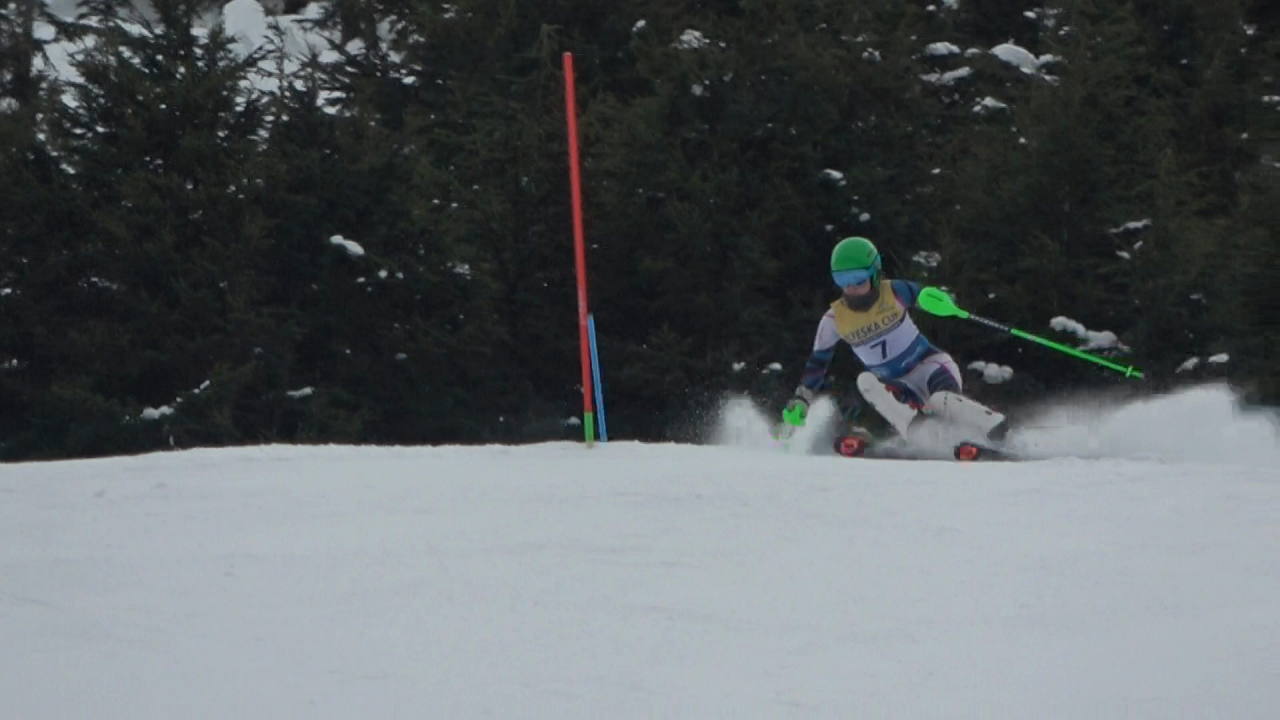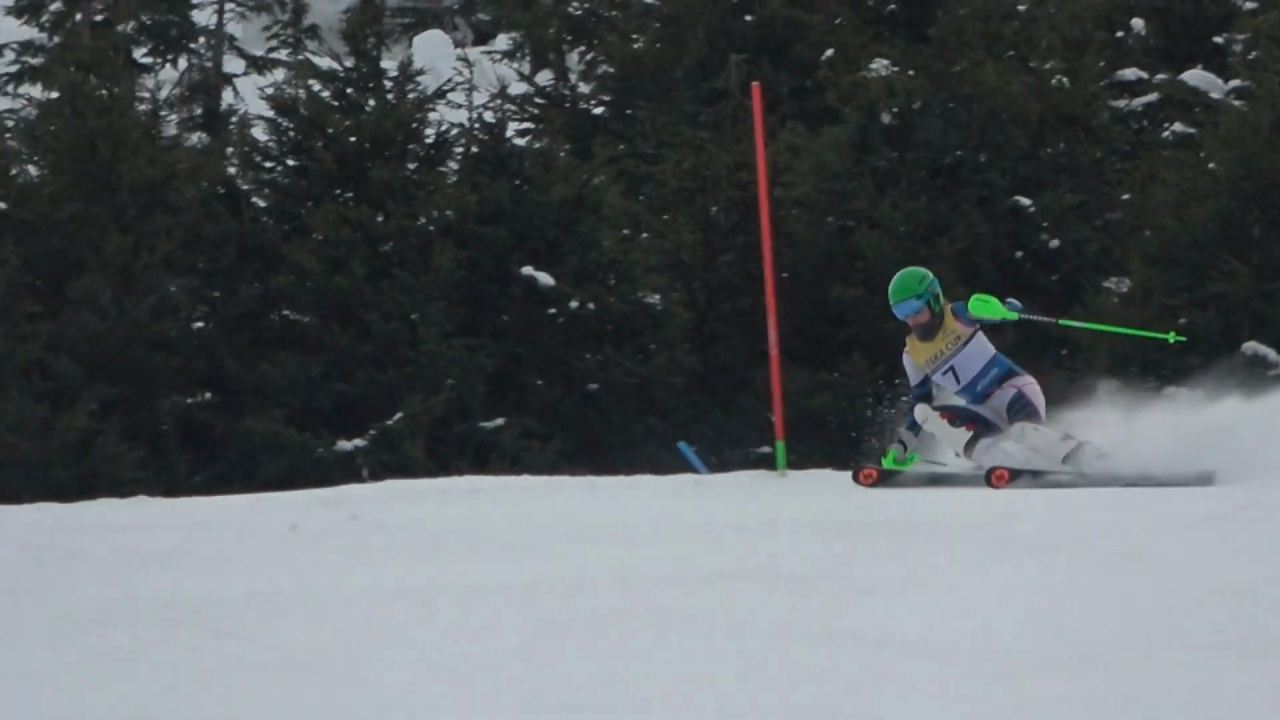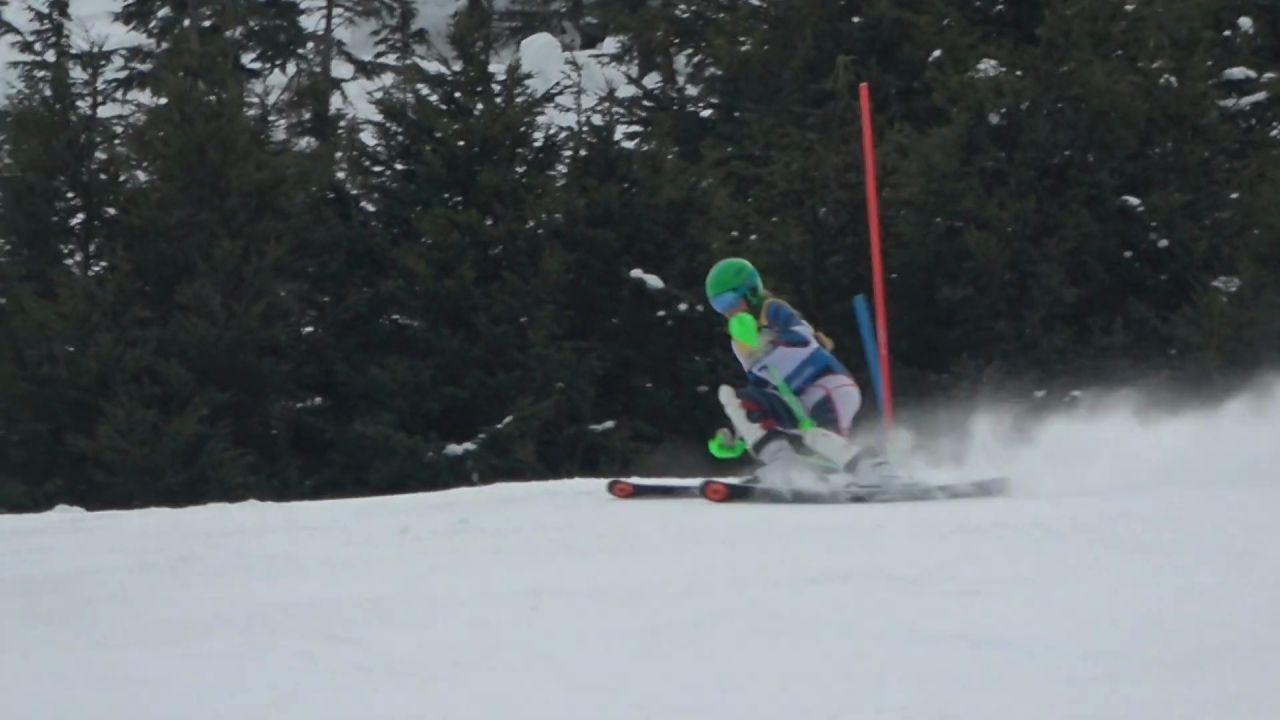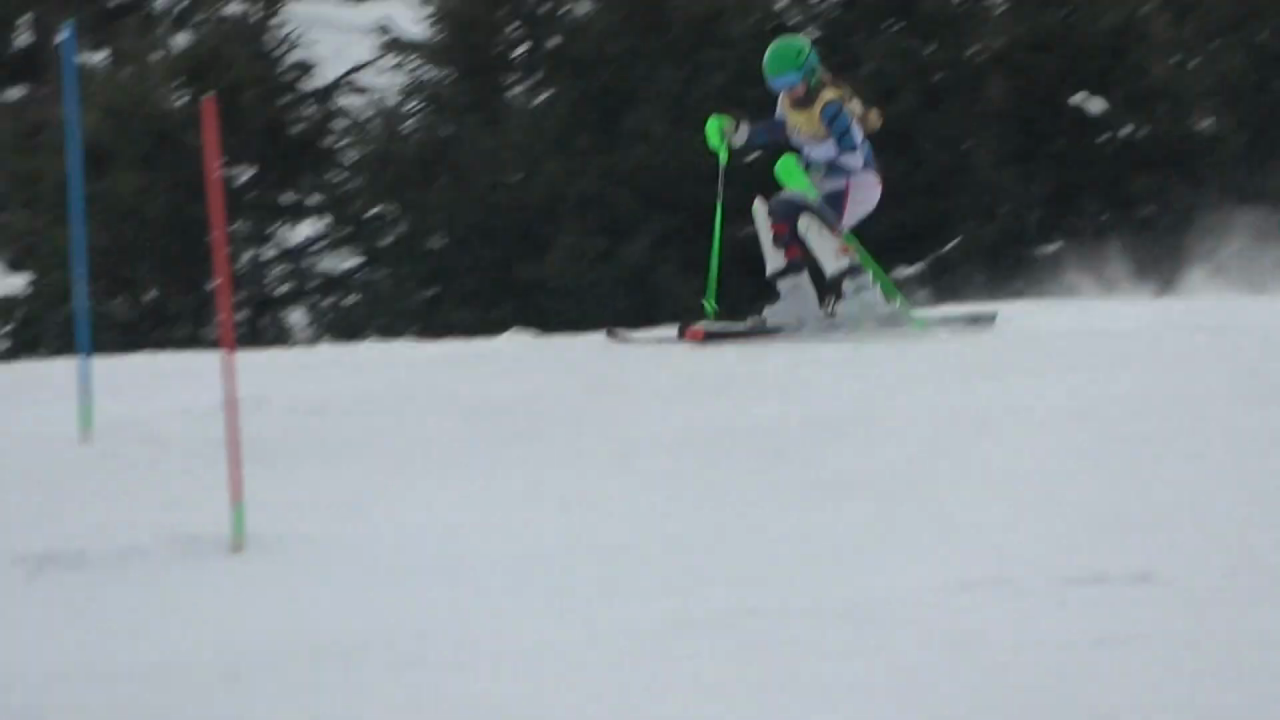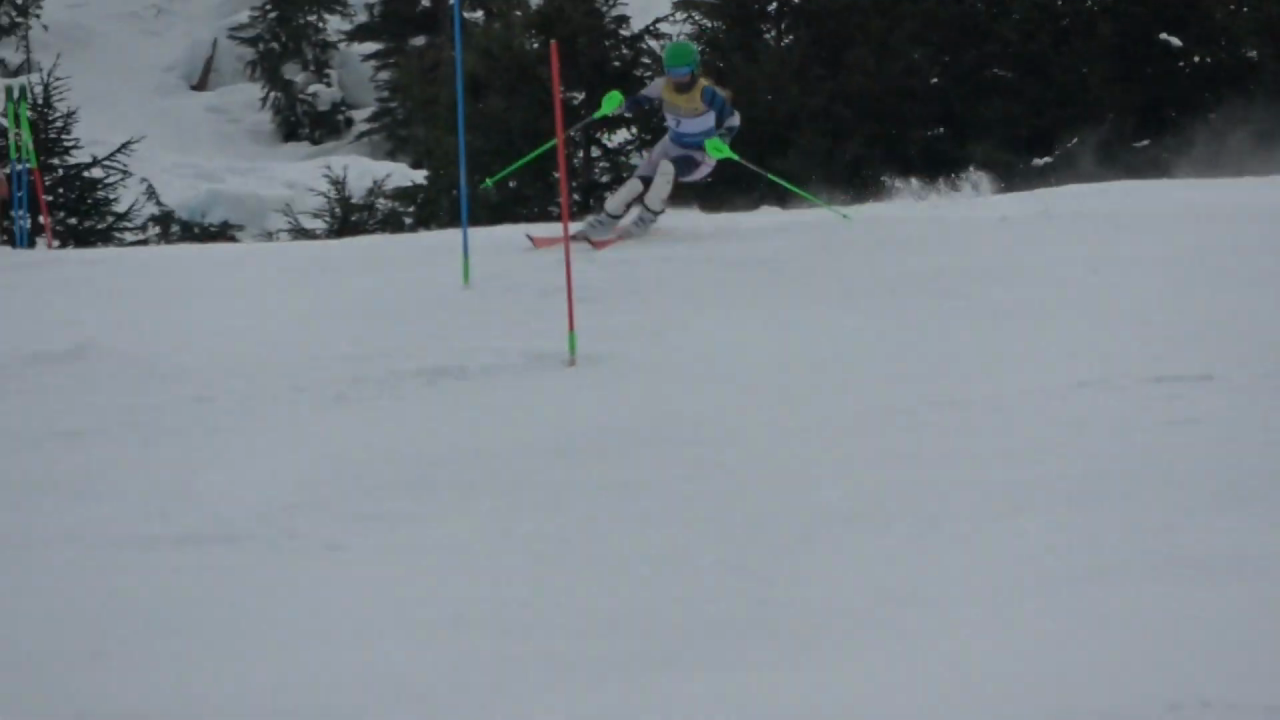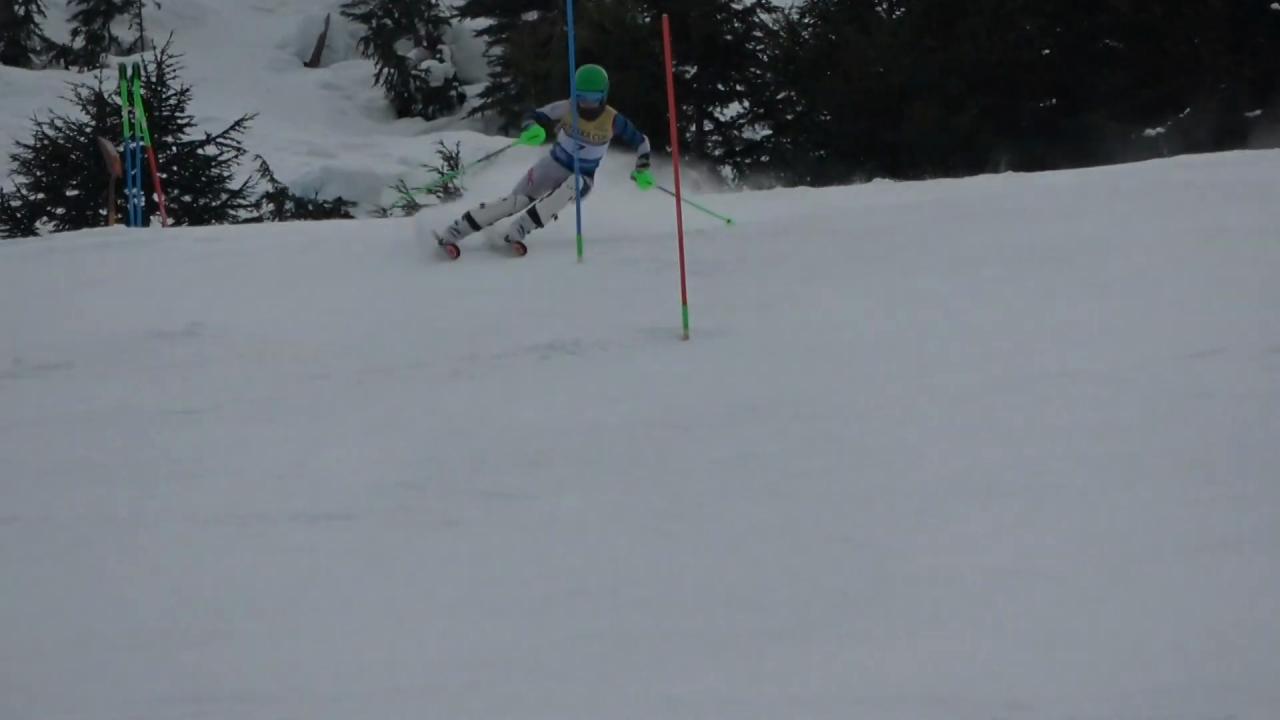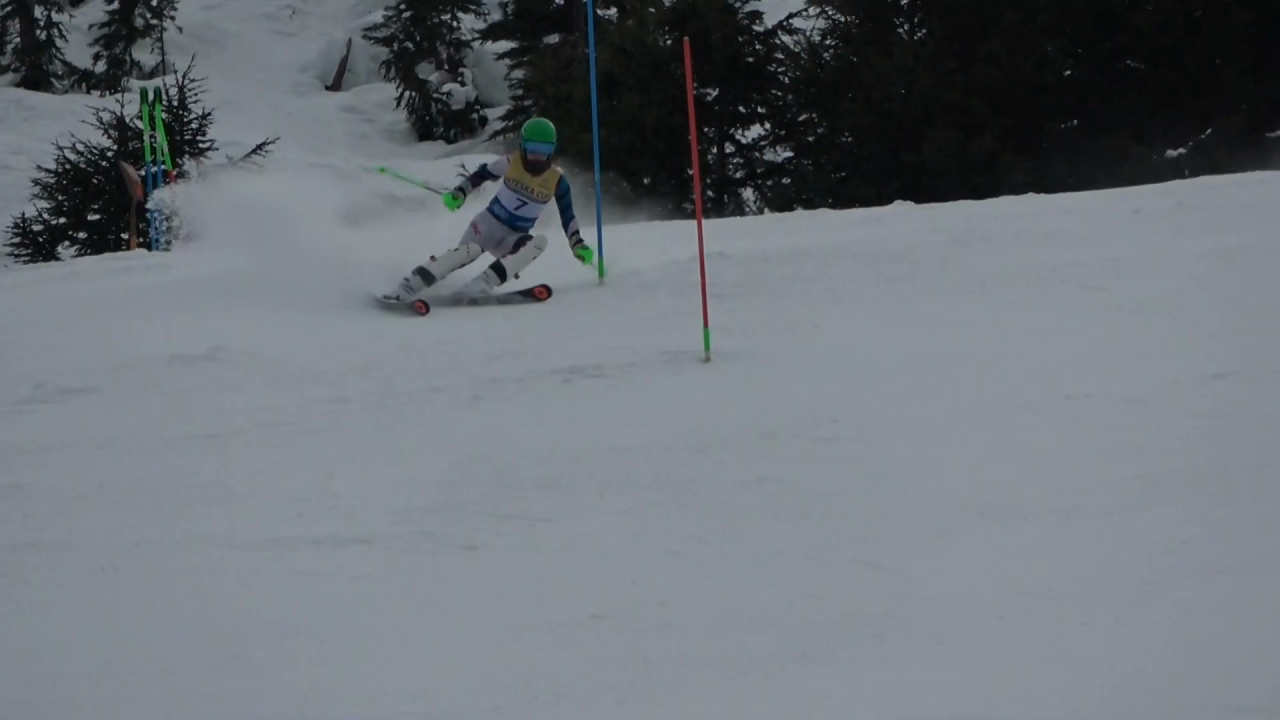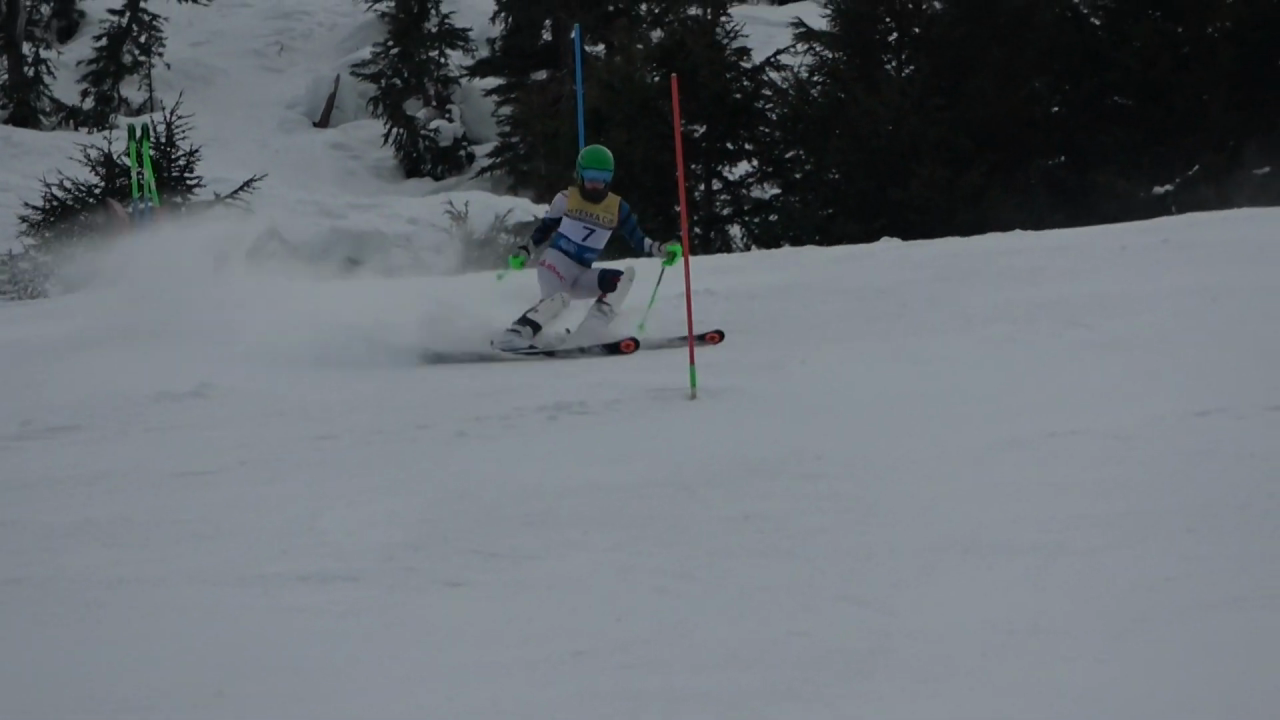
dt=0.3s
person 1, frame 1
left shoulder: (893, 291)
right shoulder: (834, 320)
right elbow: (817, 363)
right wrist: (801, 399)
left hip: (931, 366)
right hip: (895, 386)
left knee: (942, 401)
right knee: (867, 382)
person 1, frame 2
left shoulder: (956, 314)
right shoulder: (912, 354)
left elbow: (1014, 309)
right elbow: (921, 400)
right wrist: (903, 443)
left hip: (1013, 389)
right hip: (984, 414)
left knee: (1026, 432)
right knee: (925, 412)
right ankle: (998, 457)
person 1, frame 3
left shoulder: (773, 310)
right shoulder: (740, 343)
left elbow: (804, 337)
right elbow: (761, 385)
left wrist: (763, 337)
right wrist: (732, 430)
left hip: (832, 387)
right hip: (802, 399)
left knee: (819, 436)
right knee: (727, 394)
person 1, frame 4
left shoulder: (831, 105)
right shoulder: (788, 101)
left elbow: (854, 157)
right elbow: (775, 131)
left wrist: (818, 173)
right wrist: (736, 130)
left hip: (859, 183)
right hip: (825, 182)
left knee: (808, 222)
right knee: (766, 211)
left ankle: (857, 290)
person 1, frame 5
left shoulder: (705, 91)
right shoulder: (664, 84)
left elbow: (732, 117)
right elbow: (637, 102)
left wrist: (721, 141)
left hip: (701, 155)
right hip: (673, 145)
left knee: (665, 170)
right knee: (637, 183)
left ankle: (641, 222)
right ankle: (602, 223)
person 1, frame 6
left shoulder: (613, 120)
right shoulder: (566, 108)
left elbow: (641, 141)
right elbow: (534, 118)
left wrist: (643, 168)
right wrist: (532, 130)
left hip: (581, 179)
right hip: (552, 166)
left knee: (570, 186)
right knee: (514, 201)
left ankle: (517, 232)
right ankle: (455, 232)
person 1, frame 7
left shoulder: (557, 181)
right shoulder: (510, 163)
left elbow: (567, 215)
right elbow: (484, 173)
left wrist: (577, 243)
right wrist: (460, 191)
left hip: (512, 238)
right hip: (488, 223)
left knee: (537, 244)
right knee: (468, 251)
left ankle: (478, 287)
right ankle: (407, 290)
person 1, frame 8
left shoulder: (617, 207)
right shoulder: (566, 198)
left elbow: (639, 241)
right elbow: (545, 227)
left wrist: (664, 249)
right wrist: (524, 251)
left hip: (582, 274)
right hip: (554, 263)
left knee: (627, 277)
right knee: (561, 298)
left ankle: (587, 334)
right ankle: (514, 338)
